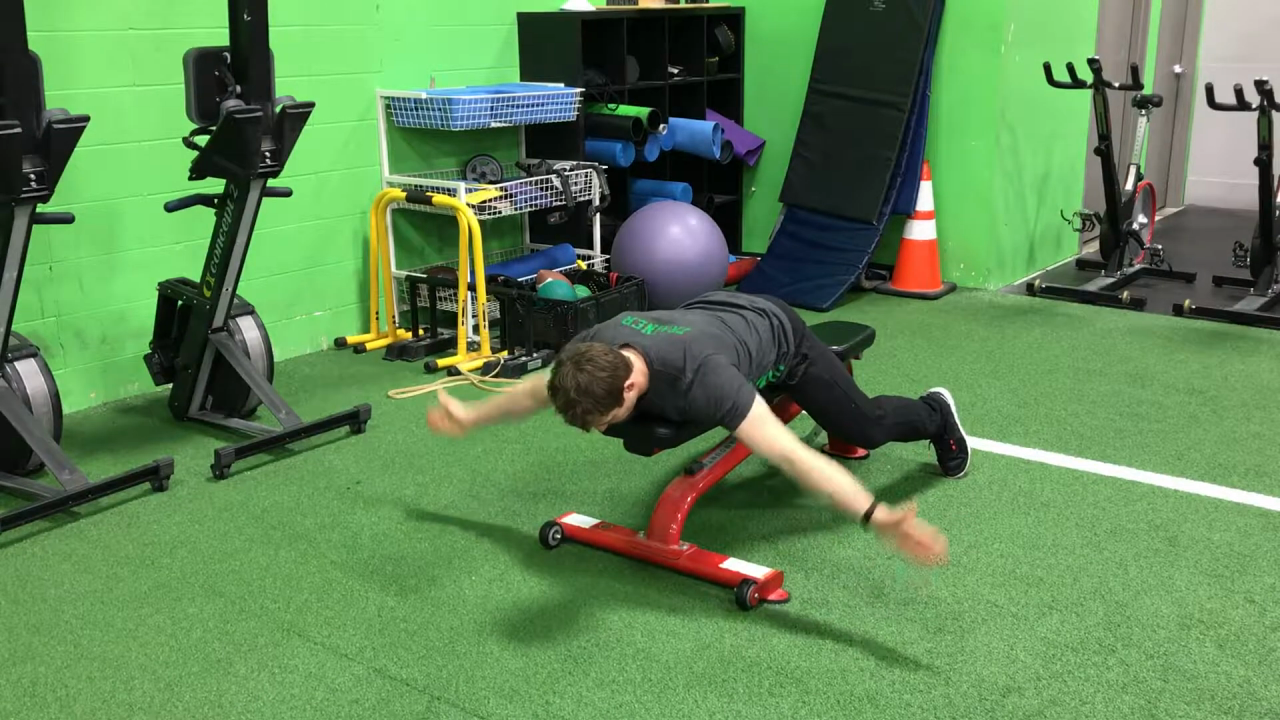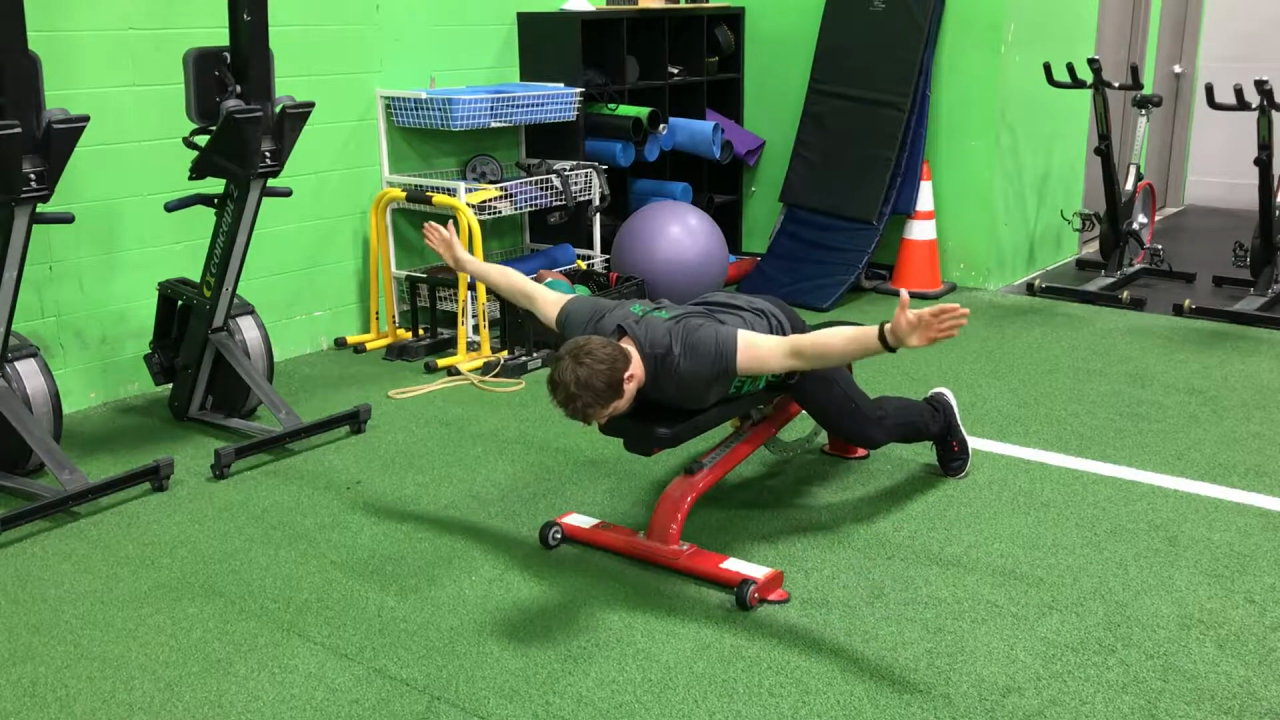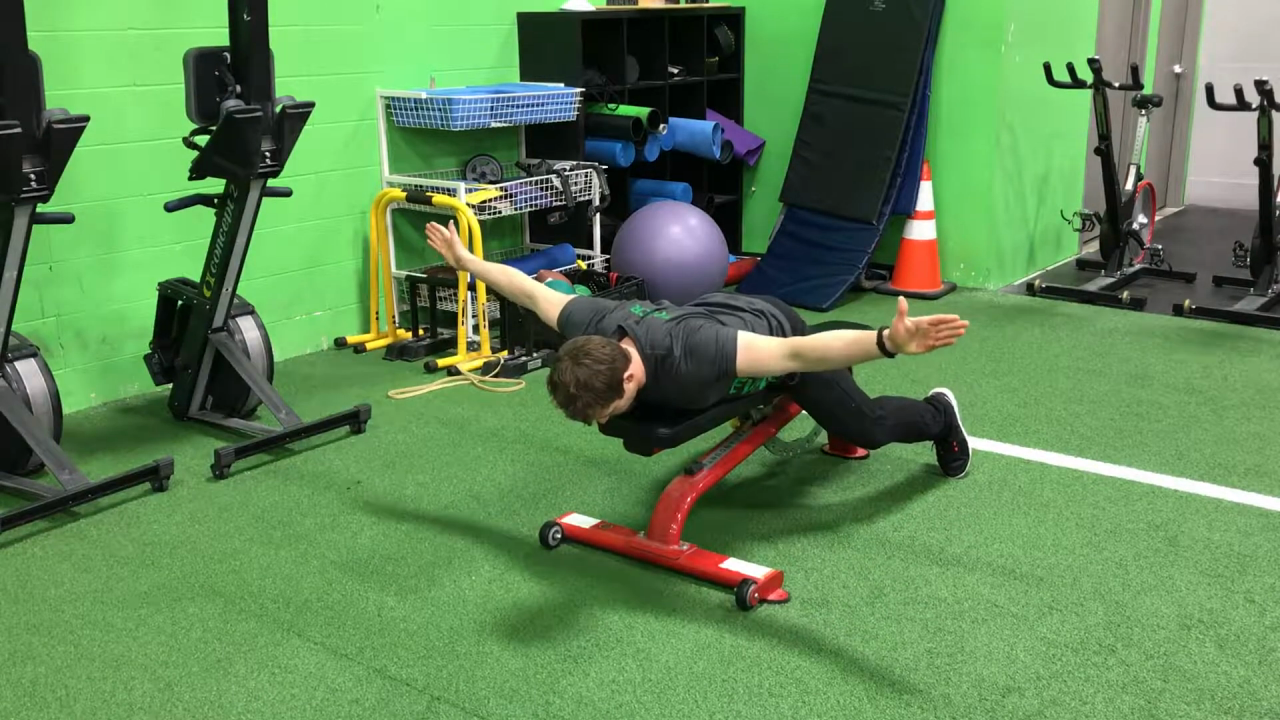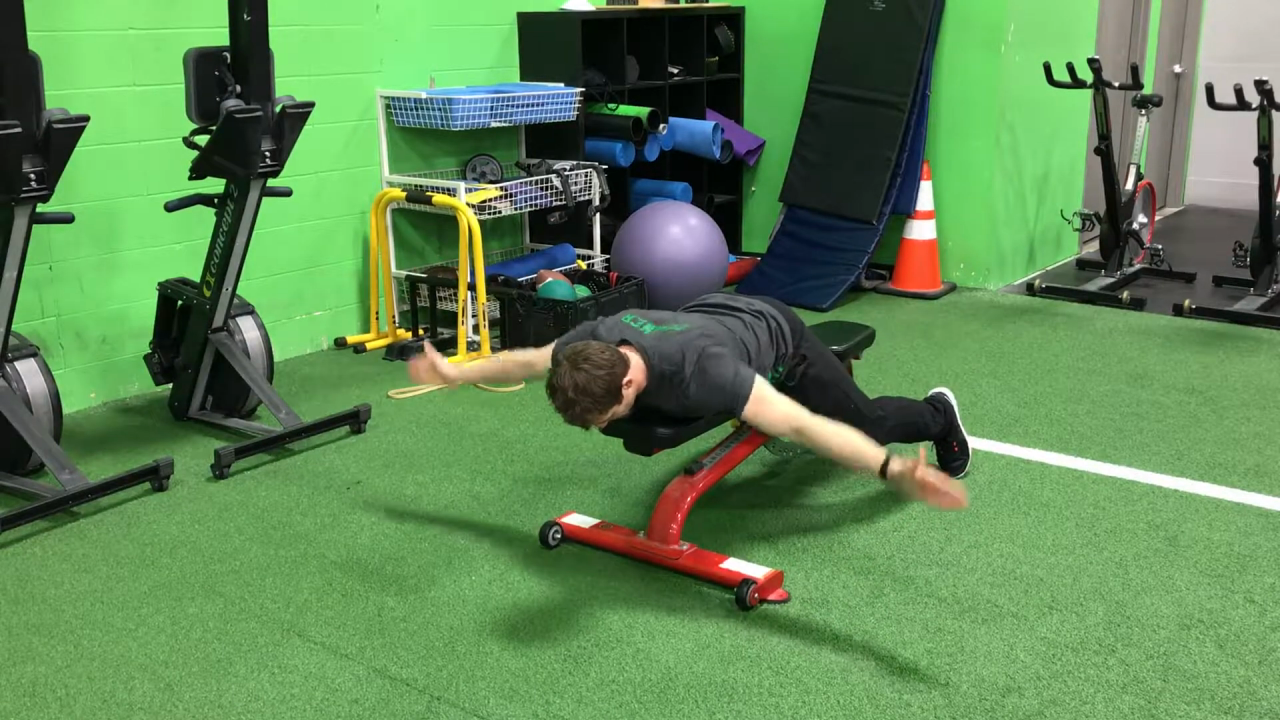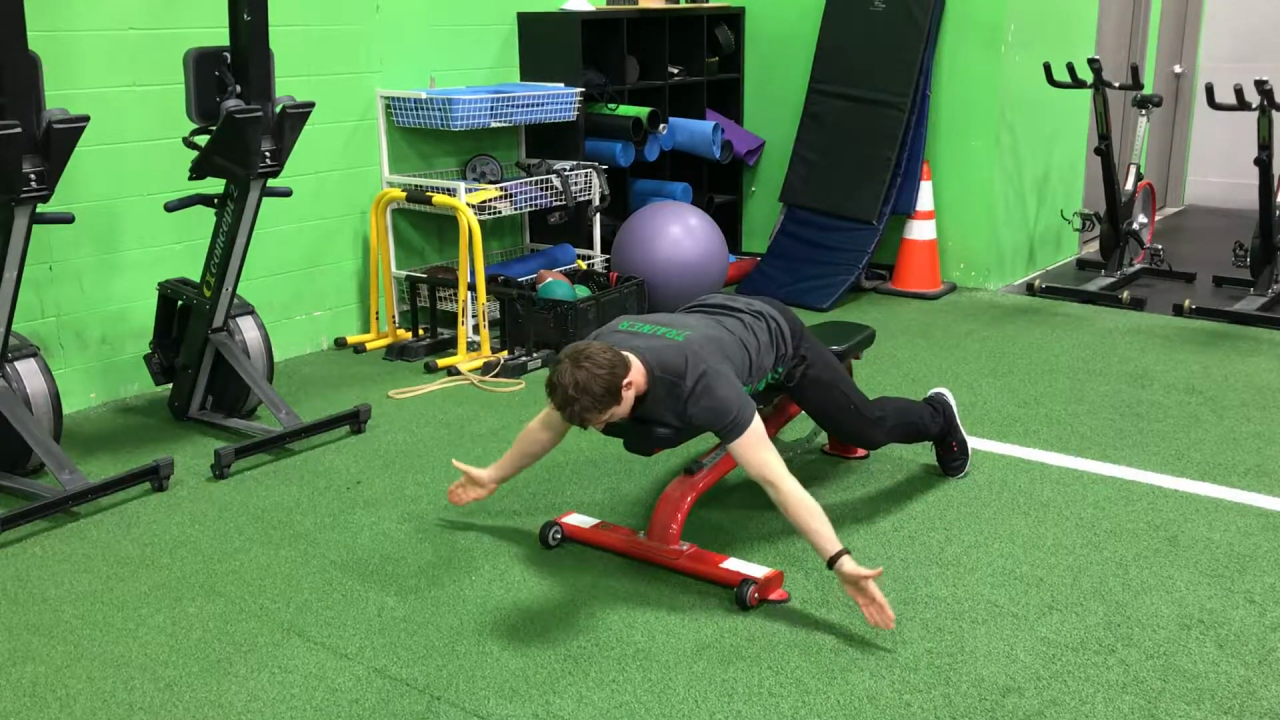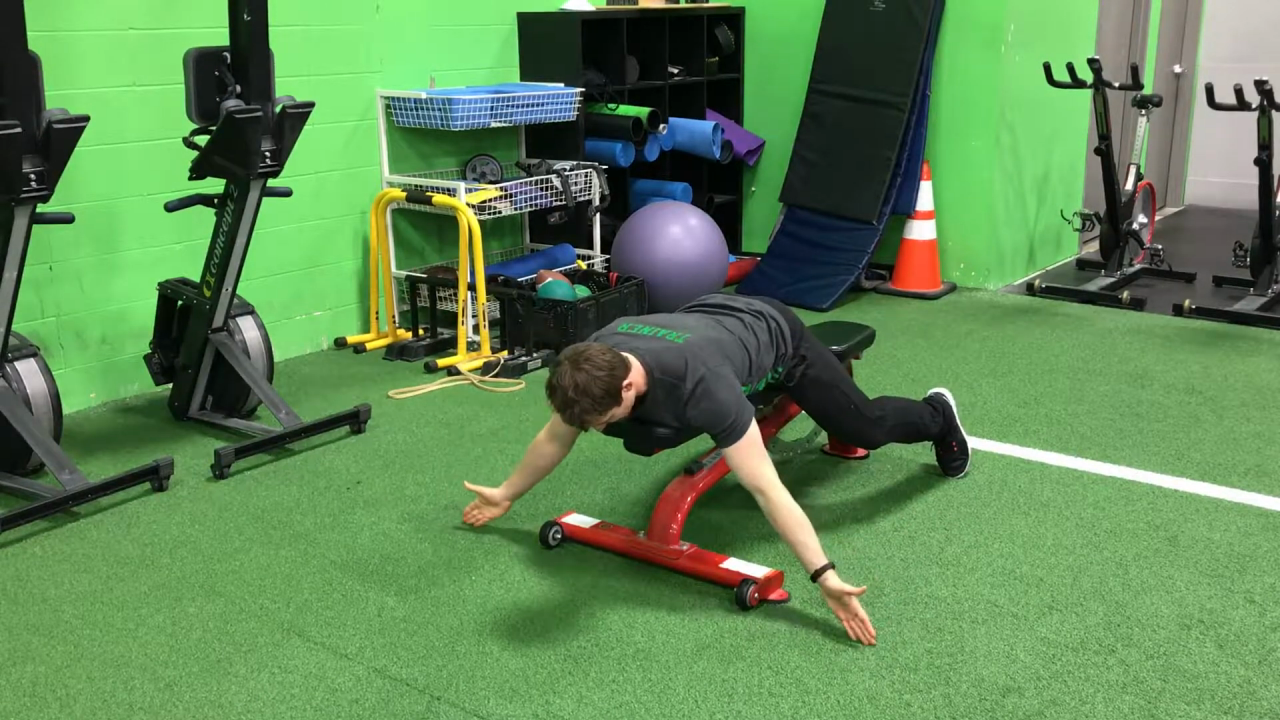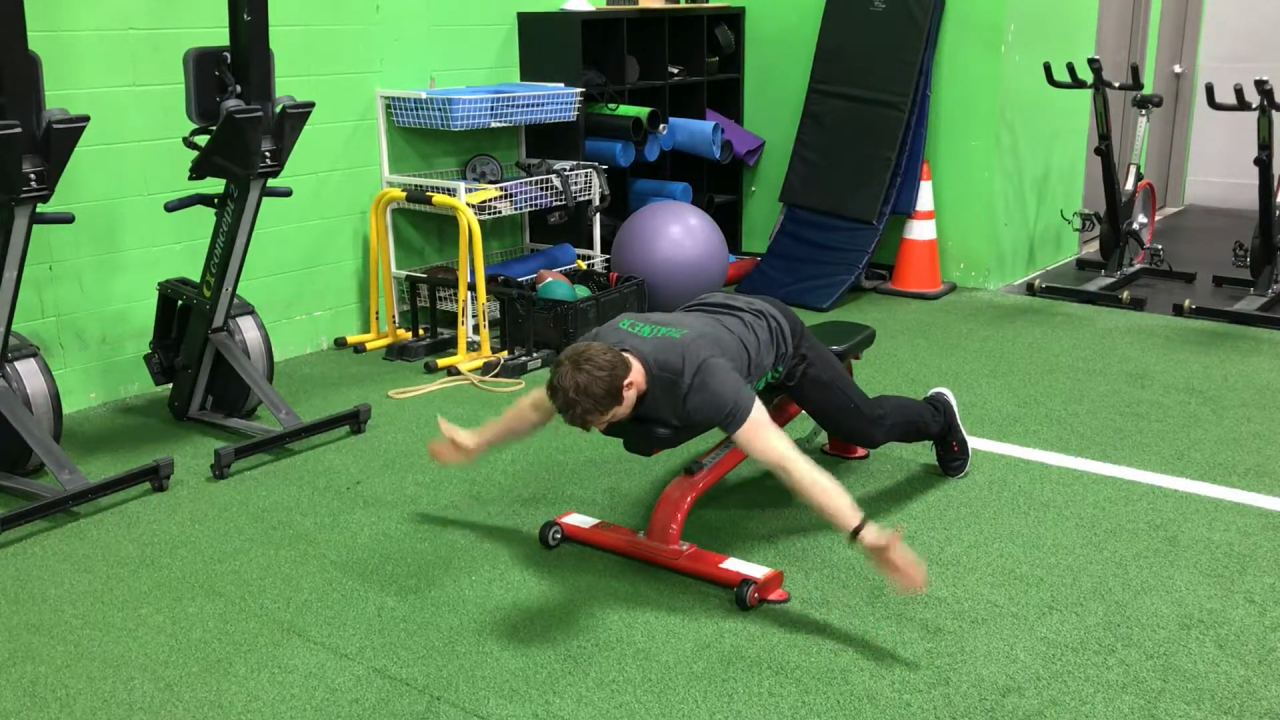
dt=0.4s
person 1, frame 1
left shoulder: (695, 377)
right shoulder: (593, 350)
left elbow: (790, 455)
right elbow: (533, 392)
left wrist: (874, 515)
right wrist: (470, 415)
left hip: (775, 333)
right hip: (715, 313)
left knee: (861, 423)
left ankle: (933, 413)
person 1, frame 2
left shoulder: (687, 355)
right shoulder: (590, 327)
left elbow: (798, 352)
right elbow: (530, 291)
left wrist: (890, 337)
right wrist: (464, 261)
left hip: (776, 334)
right hip: (722, 317)
left knee: (864, 427)
left ankle: (938, 417)
person 1, frame 3
left shoulder: (685, 356)
right shoulder: (593, 328)
left elbow: (798, 354)
right elbow: (532, 291)
left wrist: (888, 342)
right wrist: (466, 260)
left hip: (776, 334)
right hip: (721, 317)
left knee: (864, 428)
left ankle: (938, 416)
person 1, frame 4
left shoulder: (696, 369)
right shoulder: (594, 347)
left elbow: (802, 423)
right elbow: (529, 361)
left wrist: (892, 468)
right wrist: (455, 371)
left hip: (776, 336)
right hip: (719, 317)
left knee: (867, 420)
left ankle: (938, 416)
person 1, frame 5
left shoulder: (698, 383)
right shoulder: (592, 360)
left elbow: (775, 479)
right elbow: (547, 424)
left wrist: (840, 562)
right wrist: (492, 477)
left hip: (776, 336)
right hip: (718, 314)
left knee: (866, 426)
left ankle: (937, 416)
person 1, frame 6
left shoulder: (698, 385)
right shoulder: (591, 363)
left elbow: (767, 489)
right elbow: (554, 436)
left wrist: (825, 576)
right wrist: (505, 495)
left hip: (775, 334)
right hip: (717, 316)
left knee: (867, 426)
left ankle: (937, 414)
person 1, frame 7
left shoulder: (697, 378)
right shoulder: (594, 352)
left elbow: (788, 462)
right elbow: (536, 407)
left wrist: (861, 532)
right wrist: (475, 441)
left hip: (773, 334)
right hip: (716, 313)
left knee: (860, 426)
left ankle: (936, 413)
